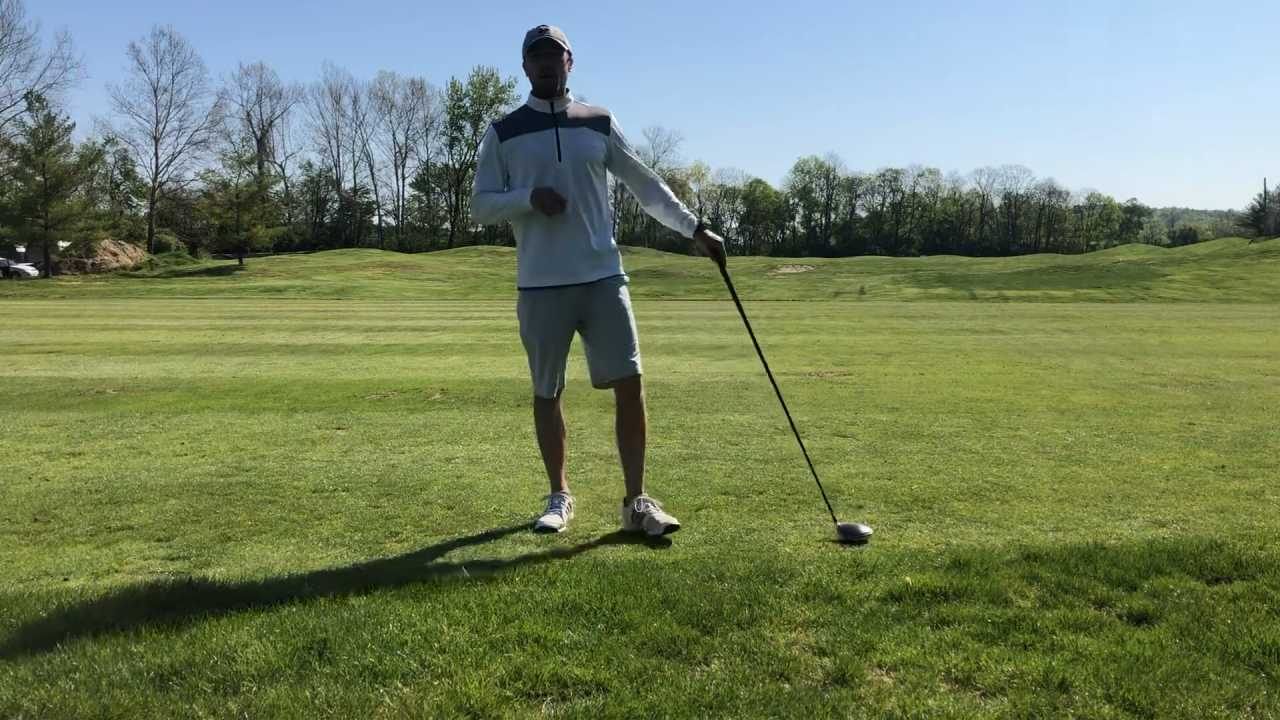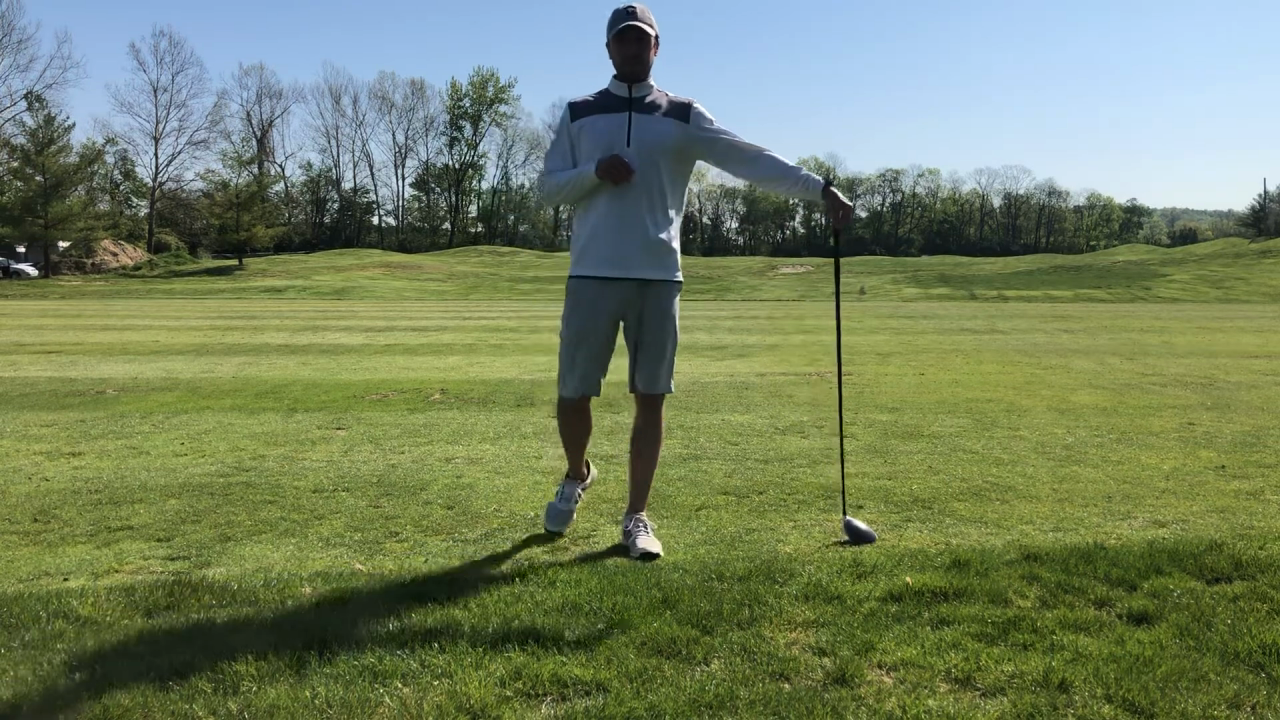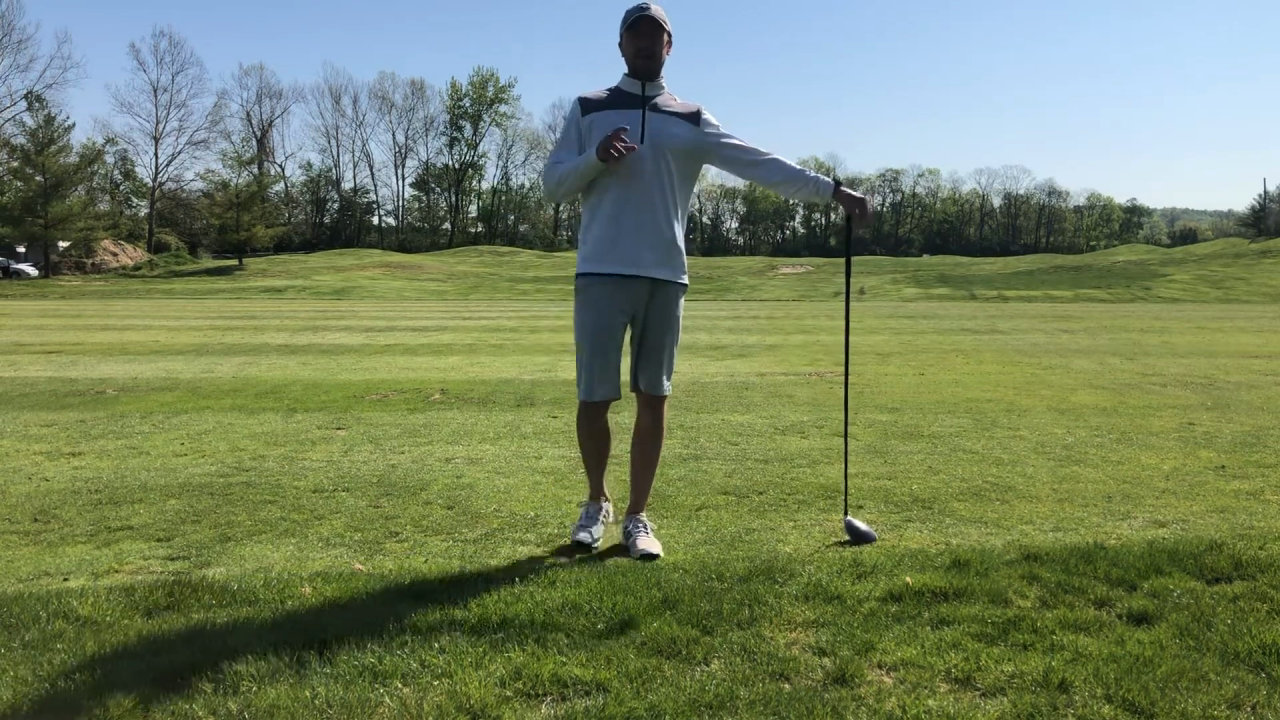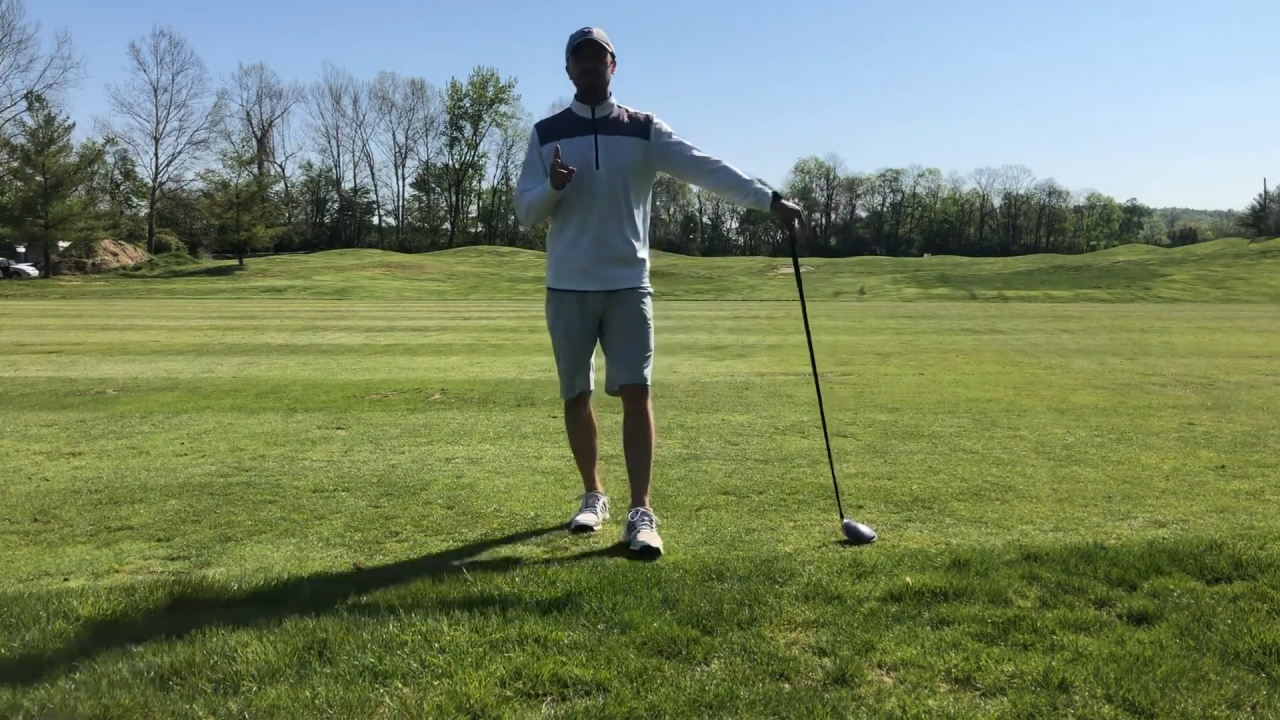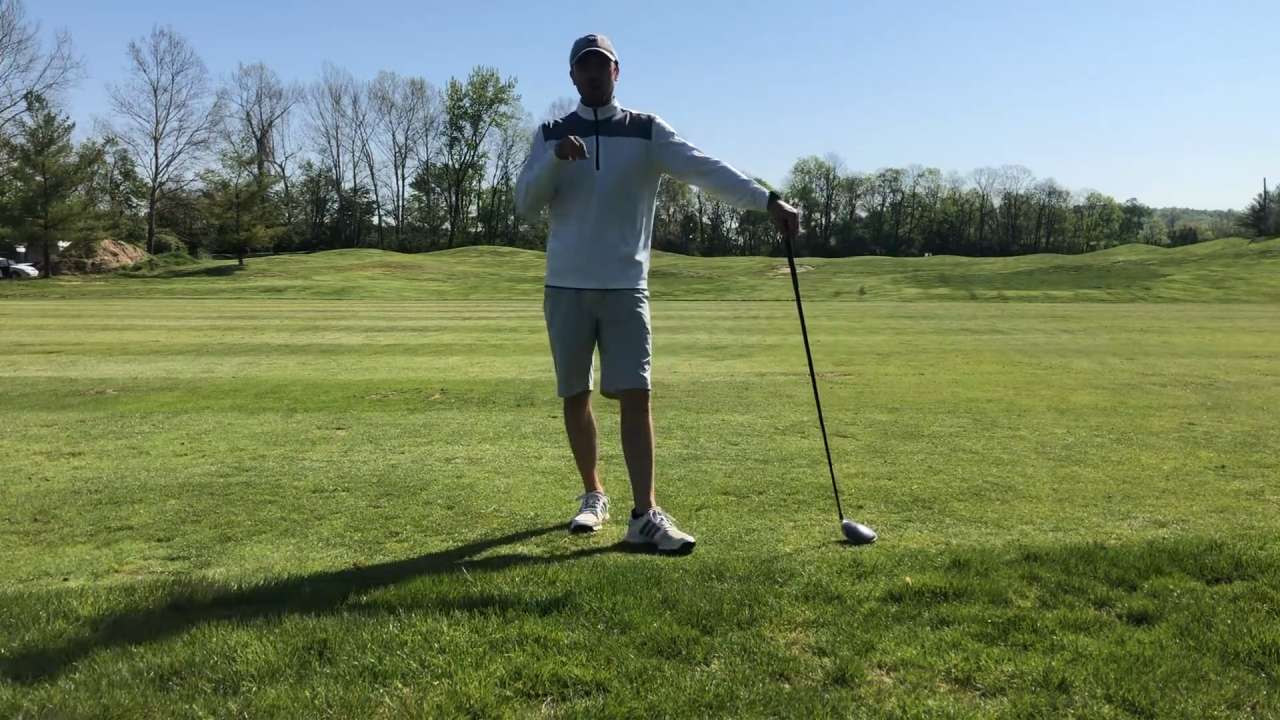
dt=1s
person 1, frame 1
left shoulder: (600, 123)
right shoulder: (503, 132)
left elbow: (646, 185)
right elbow: (482, 206)
left wrist: (696, 229)
right wrist: (530, 197)
left hip: (603, 277)
right hip: (541, 285)
left knee: (629, 383)
right knee: (546, 394)
left ankle: (636, 500)
right ankle: (559, 495)
person 1, frame 2
left shoulder: (683, 115)
right shoulder: (578, 113)
left elbow: (752, 160)
right elbow: (548, 189)
left wrist: (819, 187)
right wrist: (594, 171)
left hip: (658, 276)
right hip: (592, 274)
left knee: (651, 398)
right knee: (573, 394)
left ankle: (637, 517)
right ankle: (577, 474)
person 1, frame 3
left shoulder: (691, 120)
right shoulder: (587, 109)
left elbow: (761, 164)
right elbow: (553, 185)
left wrist: (831, 189)
right wrist: (596, 156)
left hip: (665, 276)
right hip: (602, 273)
left knee: (653, 399)
right knee: (595, 398)
left ankle: (637, 517)
right ankle: (596, 503)
person 1, frame 4
left shoulder: (644, 128)
right shoulder: (546, 133)
left elbow: (707, 168)
right elbow: (524, 210)
left wrist: (770, 198)
right wrist: (552, 186)
left hip: (628, 283)
right hip: (568, 286)
left knee: (636, 392)
right knee: (576, 395)
left ankle: (640, 514)
right ankle: (593, 495)
person 1, frame 5
left shoulder: (647, 131)
right shoulder: (551, 134)
left elbow: (707, 169)
right elbow: (524, 203)
left wrist: (767, 200)
right wrist: (554, 160)
left hip: (625, 285)
right hip: (566, 285)
left knee: (635, 395)
right knee: (575, 394)
left ankle: (645, 514)
right ankle: (593, 496)
